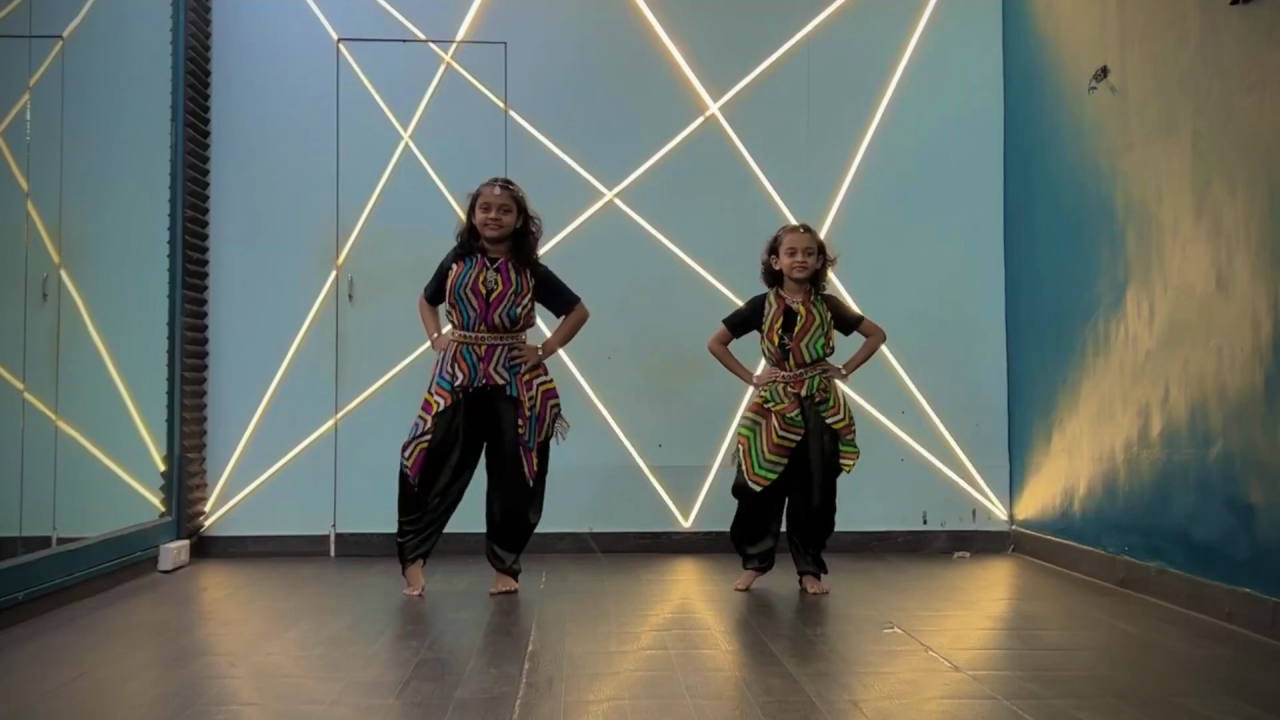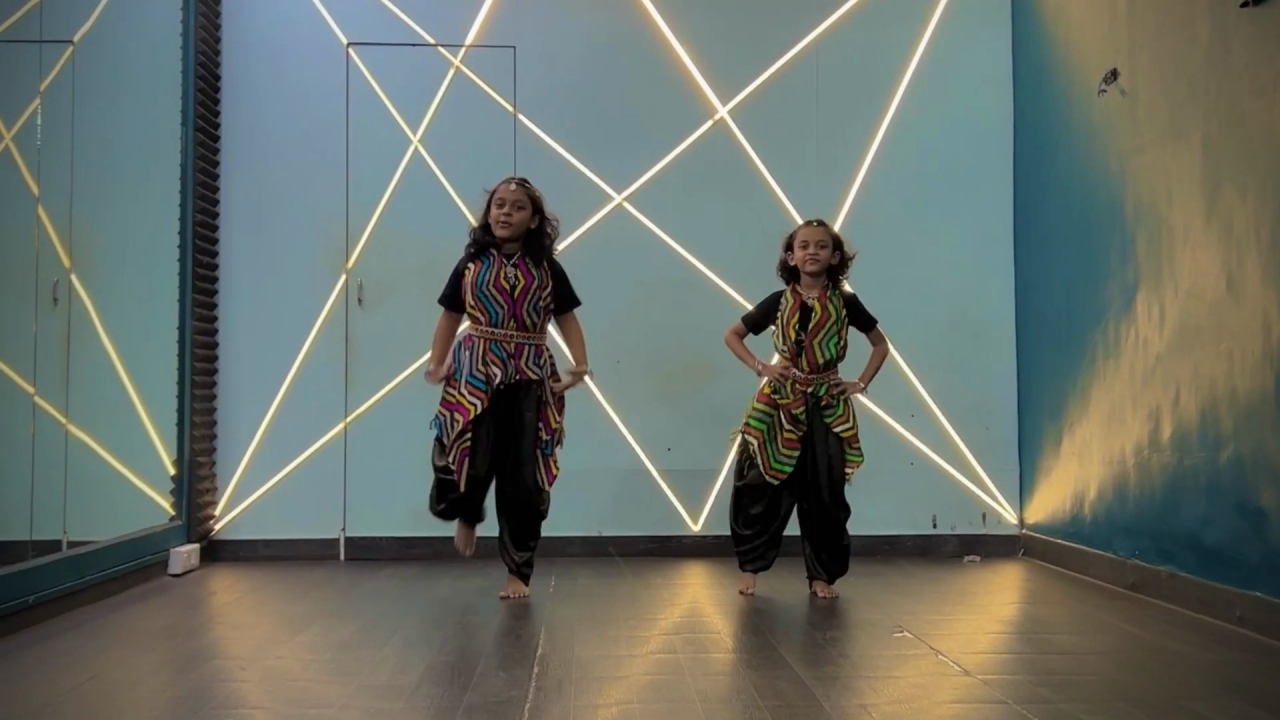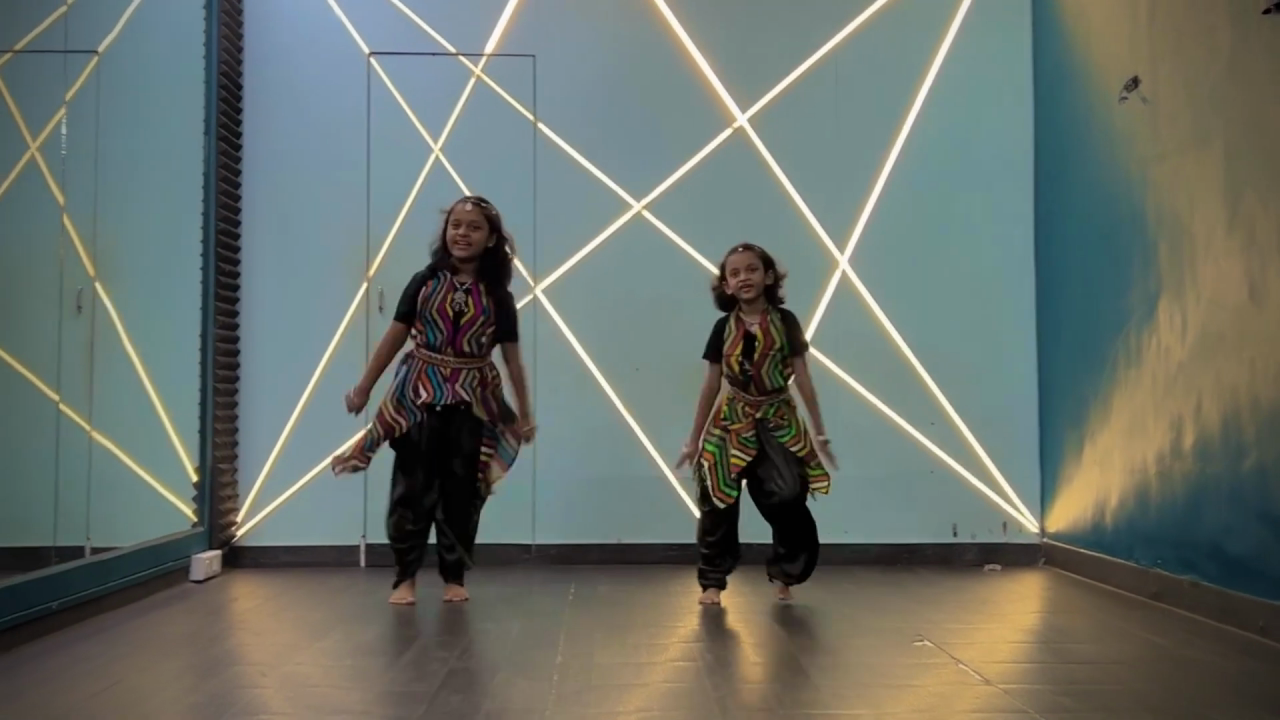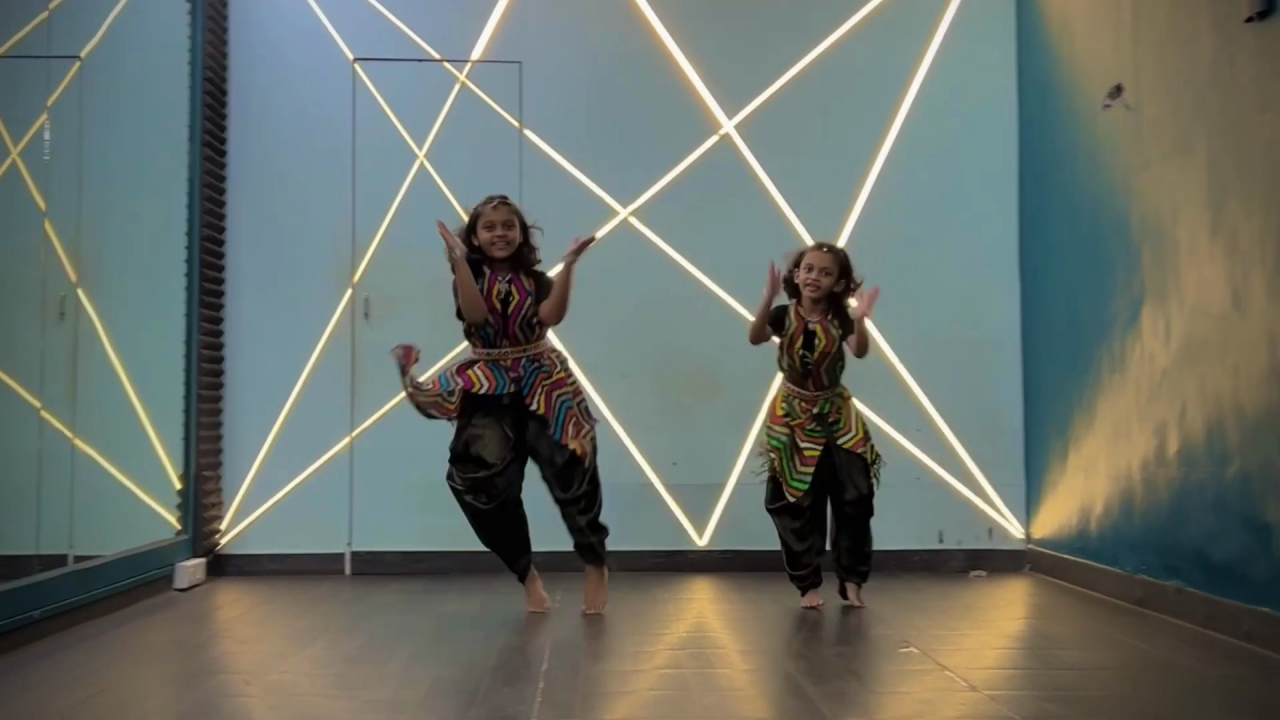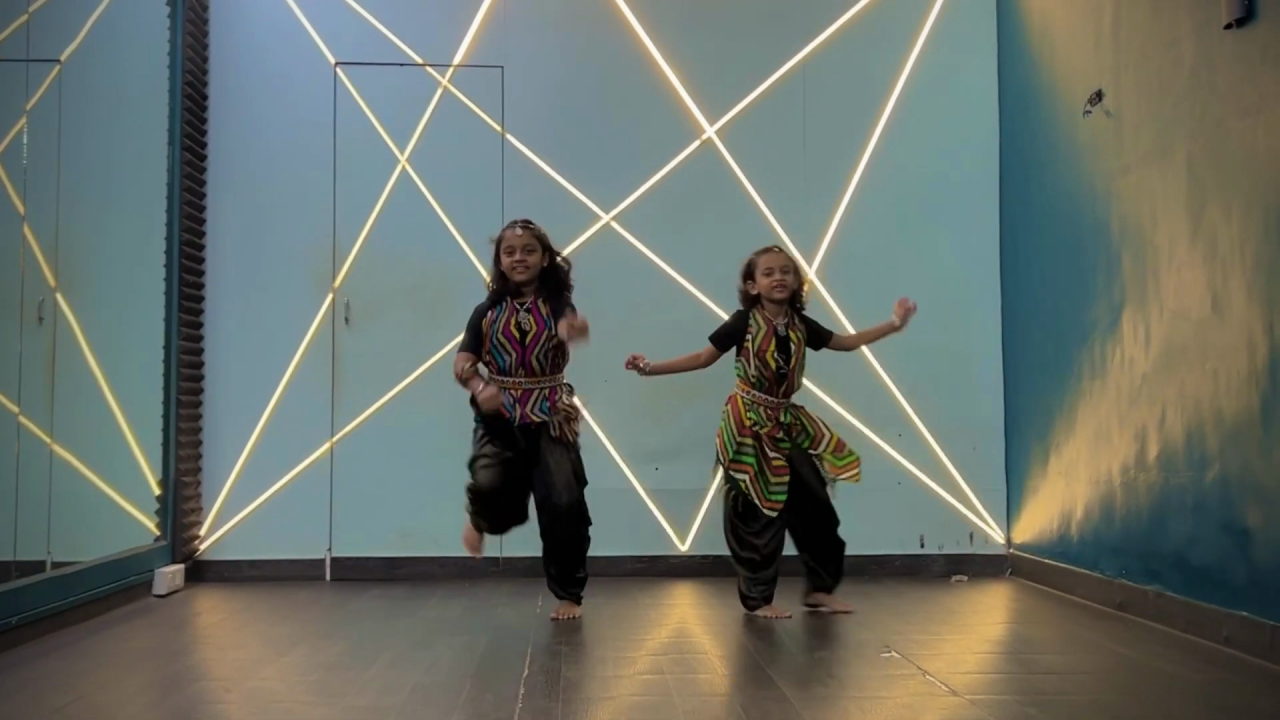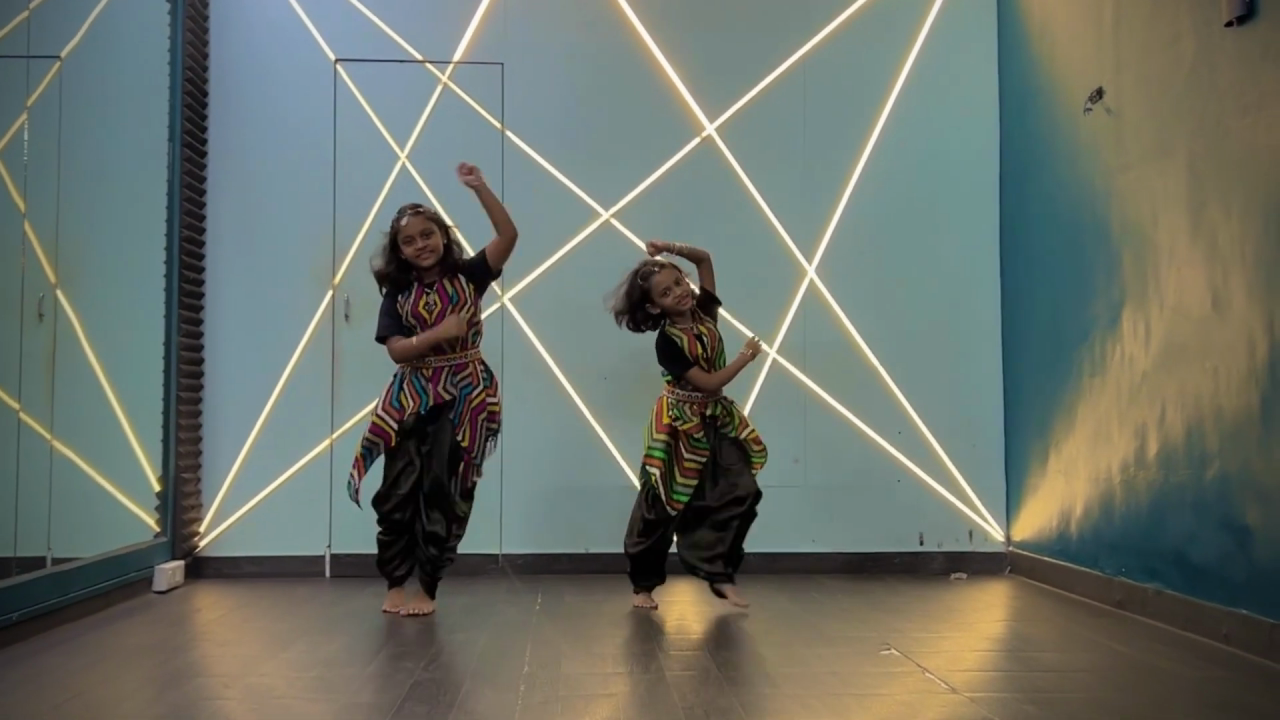
dt=0.7s
person 1, frame 1
left shoulder: (530, 271)
right shoulder: (456, 262)
left elbow: (577, 311)
right elbow: (427, 302)
left wrist: (546, 349)
right wrist: (436, 337)
left hip: (513, 385)
right hip: (457, 380)
left knee: (514, 479)
right knee: (429, 470)
left ankle: (506, 567)
right ankle: (413, 560)
person 1, frame 2
left shoulder: (546, 268)
right shoulder: (471, 264)
left elbow: (567, 317)
right elbow: (448, 316)
left wrist: (580, 361)
right wrist: (437, 362)
left hip: (528, 379)
right hip: (476, 373)
left knee: (526, 478)
right knee: (468, 462)
left ankle: (518, 570)
right ankle: (467, 517)
person 1, frame 3
left shoulder: (497, 294)
right shoulder: (424, 282)
left elbow: (511, 356)
right elbow: (396, 335)
left wrist: (524, 414)
right wrist: (364, 387)
left hip: (470, 399)
right hip: (419, 393)
left knee: (459, 492)
right knee: (413, 489)
left ankle: (453, 578)
right ankle: (405, 578)
person 1, frame 4
left shoulder: (535, 279)
right shoulder: (470, 278)
left elbow: (549, 314)
right elbow: (475, 315)
left wrist: (568, 266)
right wrist: (458, 261)
left hip: (542, 382)
right hip: (491, 388)
left knee: (568, 472)
right knee: (484, 478)
left ankle: (594, 564)
right ankle: (526, 574)
person 1, frame 5
left shoulder: (557, 306)
right shoulder: (487, 311)
left elbow: (575, 327)
right elbow: (462, 364)
left wrist: (573, 327)
right wrist: (480, 387)
left hip: (549, 417)
right hip: (499, 417)
left knee: (564, 507)
right knee: (491, 487)
left ankle: (569, 594)
right ankle: (481, 517)
person 1, frame 6
left shoulder: (465, 276)
right shoulder: (395, 292)
left elbow: (508, 237)
right elbow: (396, 350)
left wrist: (479, 189)
right wrist: (437, 335)
left hip: (463, 397)
right hip: (412, 398)
left knee: (443, 490)
right knee: (399, 490)
left ankle: (426, 588)
right ankle: (397, 582)
person 2, frame 1
left shoulder: (827, 305)
right shoulder: (761, 306)
left elbow: (877, 335)
right elbow: (716, 343)
left wrist: (844, 370)
right wrist: (750, 378)
left hip: (820, 404)
right hip: (775, 404)
left knee: (815, 490)
right knee: (760, 487)
left ankle: (810, 569)
right ankle: (754, 564)
person 2, frame 2
left shoulder: (844, 303)
right shoulder: (778, 302)
left elbow: (880, 343)
right elbow: (732, 335)
left wrist: (862, 382)
right wrist: (760, 368)
left hip: (828, 406)
right hip: (780, 403)
left knee: (824, 495)
right knee: (765, 486)
left ankle: (821, 573)
right ankle: (750, 565)
person 2, frame 3
left shoulder: (784, 321)
right shoulder: (724, 327)
left elbow: (803, 377)
right elbow: (711, 385)
left wrist: (819, 432)
right wrist: (694, 440)
left hip: (779, 419)
right hip: (733, 422)
left knee: (788, 497)
right knee: (719, 506)
left ankle: (785, 572)
right ankle: (712, 581)
person 2, frame 4
left shoulder: (840, 317)
right shoulder: (785, 314)
left elbow: (861, 351)
right elbow: (755, 337)
left wrist: (860, 319)
right wrist: (770, 295)
left hip: (835, 413)
right hip: (793, 413)
left knee: (854, 495)
right knee: (797, 502)
left ankle: (851, 579)
right ankle: (808, 584)
person 2, frame 5
left shoulder: (802, 325)
right shoulder: (743, 323)
left elbow: (846, 342)
right elbow: (704, 358)
left wrist: (893, 325)
right wrist: (652, 368)
left hip: (787, 422)
right hip: (749, 423)
left knee: (815, 507)
right knee: (759, 513)
left ankle: (820, 588)
right ankle: (757, 598)
person 2, frame 6
left shoulder: (703, 314)
right shoulder: (665, 341)
left elbow: (704, 260)
right elbow: (706, 384)
left wrist: (669, 249)
right wrist: (745, 358)
left hip: (717, 416)
right hip: (681, 425)
left knee: (740, 492)
right knee: (665, 505)
left ankle: (720, 574)
right ankle: (644, 583)
